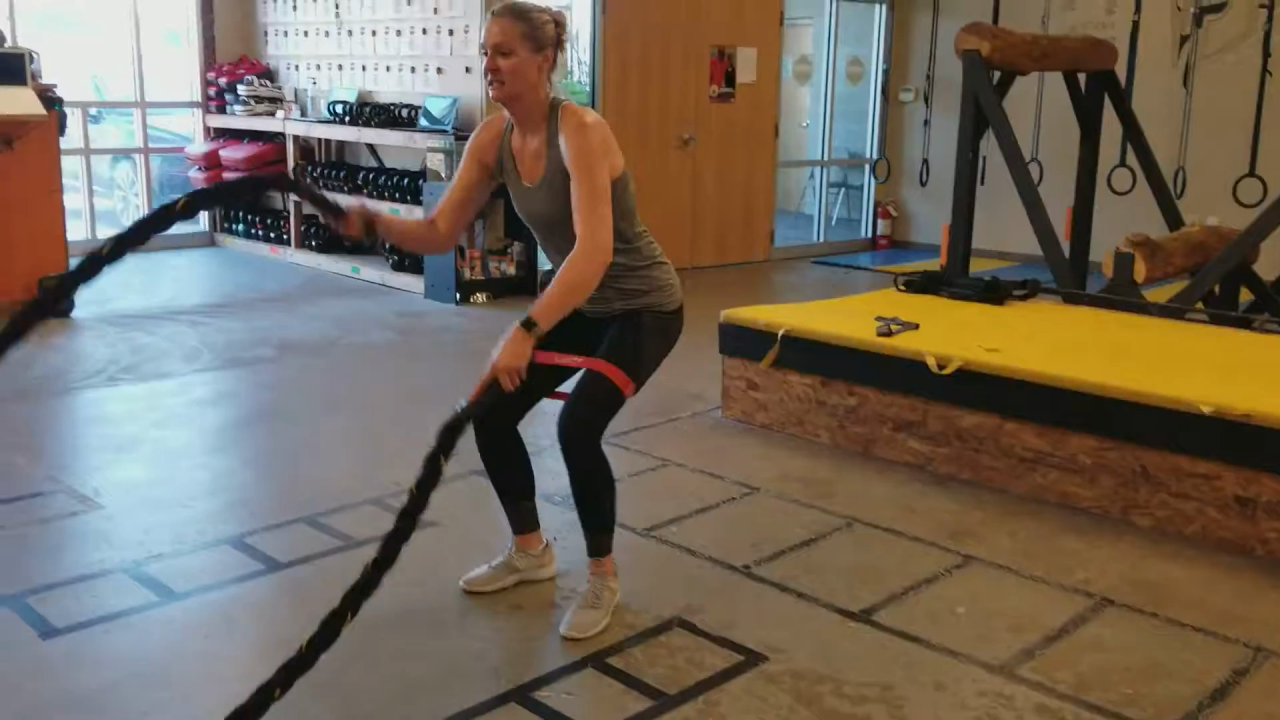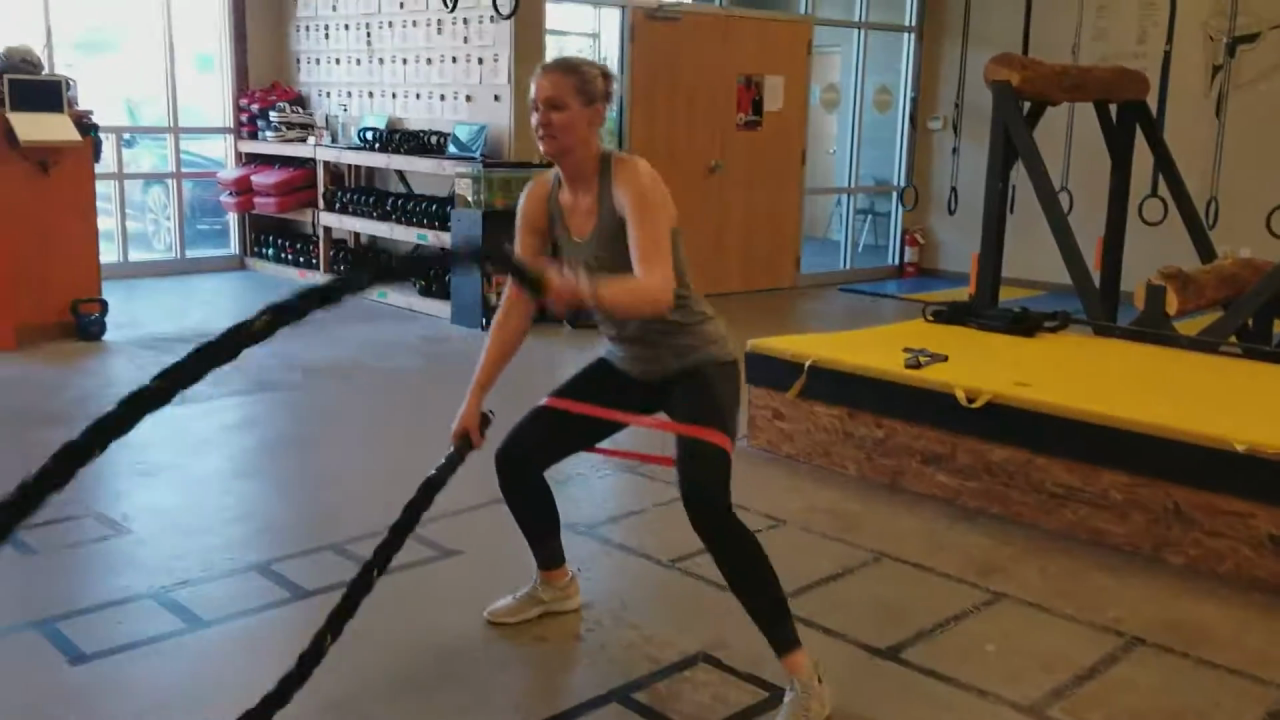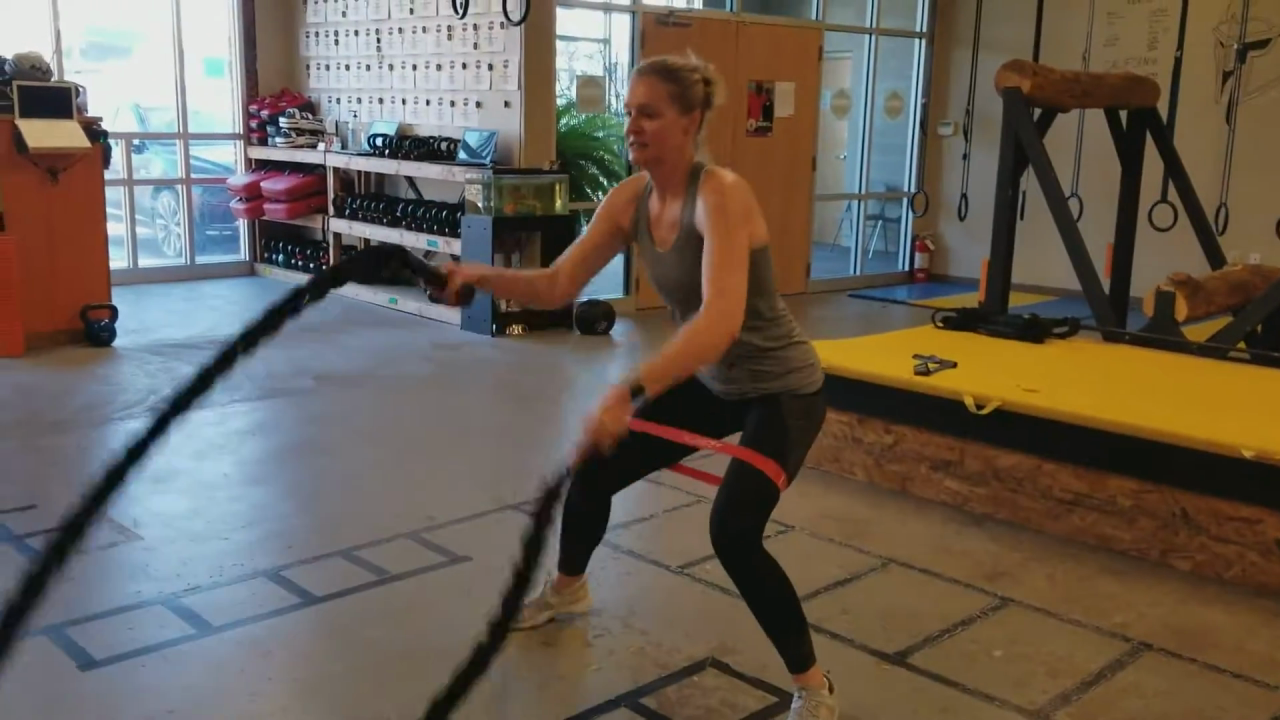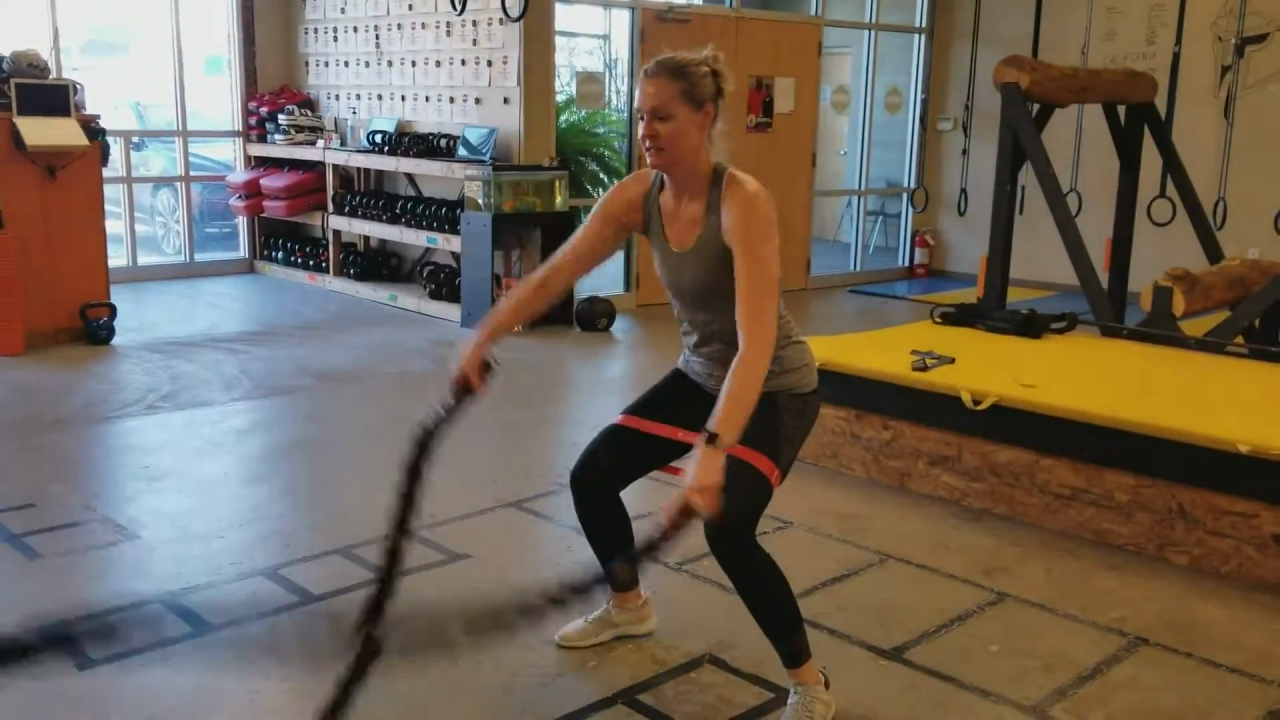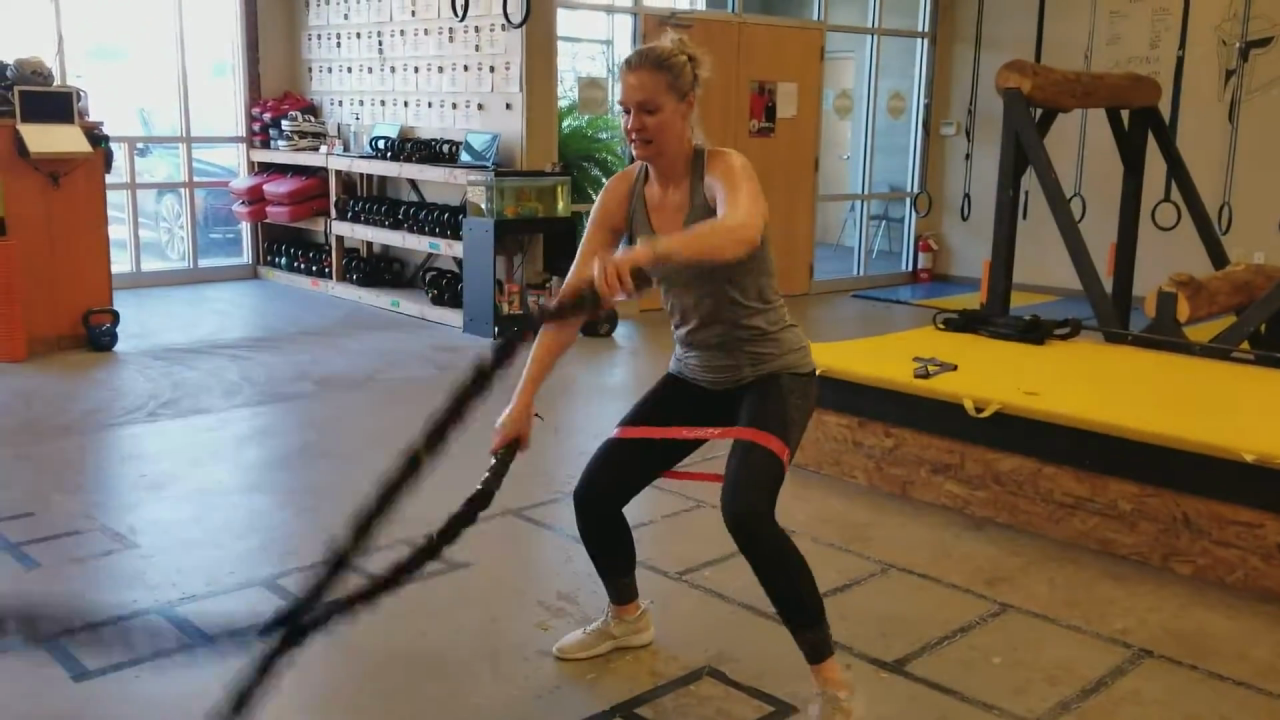
dt=0.4s
person 1, frame 1
left shoulder: (581, 130)
right shoulder: (492, 139)
left elbow: (595, 249)
right elbow: (439, 234)
left wrist: (527, 332)
right wrist: (374, 222)
left hip: (641, 302)
right hip: (578, 299)
left knee: (578, 425)
right knee: (489, 413)
left ankle: (603, 577)
right ankle: (531, 550)
person 1, frame 2
left shoulder: (634, 180)
right shoulder: (540, 196)
left elbow: (657, 287)
right elbow: (516, 307)
left wrist: (588, 292)
right wrist: (475, 397)
left hip: (696, 361)
right hip: (625, 363)
left knee: (706, 504)
right knee: (515, 456)
right ankle: (555, 584)
person 1, frame 3
left shoulder: (723, 194)
right shoulder: (630, 200)
left elbow: (720, 320)
right elbow: (556, 288)
left wrist: (632, 393)
right wrist: (479, 276)
left hip: (782, 387)
right hip: (707, 378)
left knee: (733, 531)
right knee: (591, 469)
right ankle: (567, 588)
person 1, frame 4
left shoulder: (744, 201)
right shoulder: (636, 195)
left elbow: (756, 341)
right elbow: (552, 274)
left wrist: (713, 450)
right wrist: (483, 338)
left hip: (776, 386)
right hip: (700, 374)
left knee: (727, 526)
right knee: (591, 474)
right ankle: (628, 605)
person 1, frame 5
left shoulder: (724, 170)
right shoulder: (622, 191)
left elbow: (742, 232)
right elbow: (573, 296)
left wrist: (644, 252)
right wrist: (522, 399)
left hip: (770, 370)
right hip: (696, 373)
left knee: (747, 514)
right knee: (594, 493)
right ankle: (627, 616)
